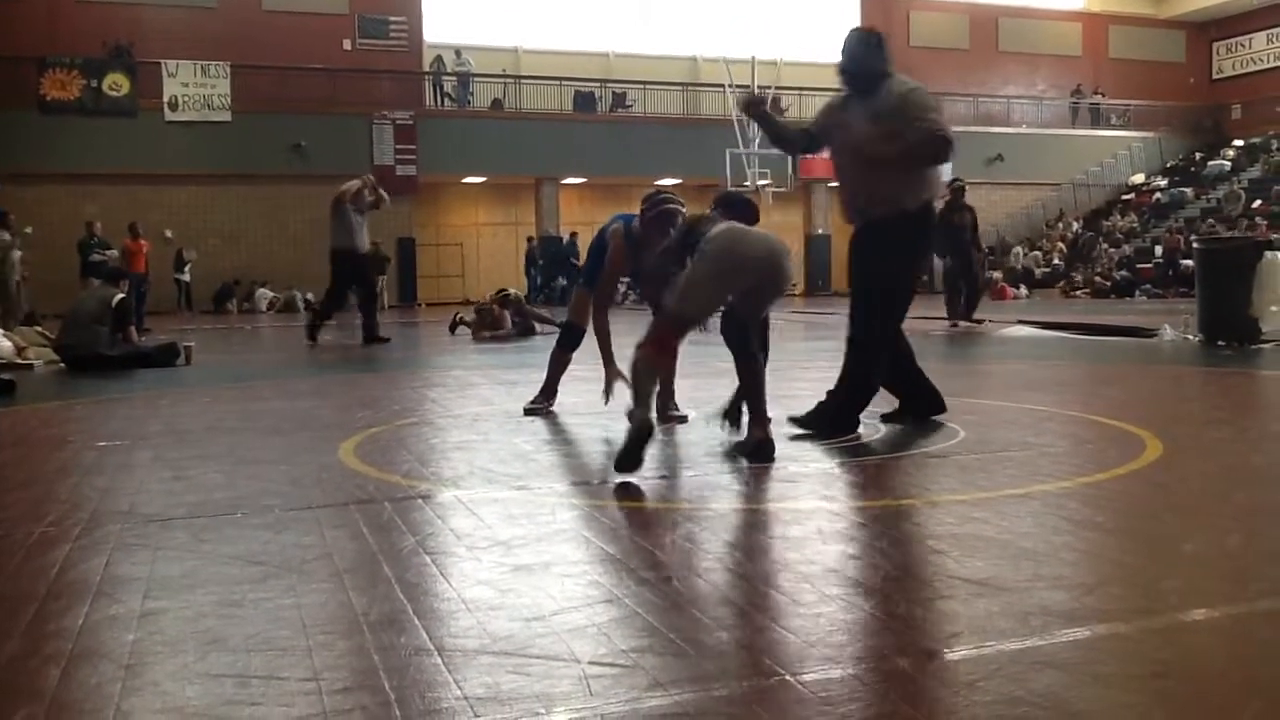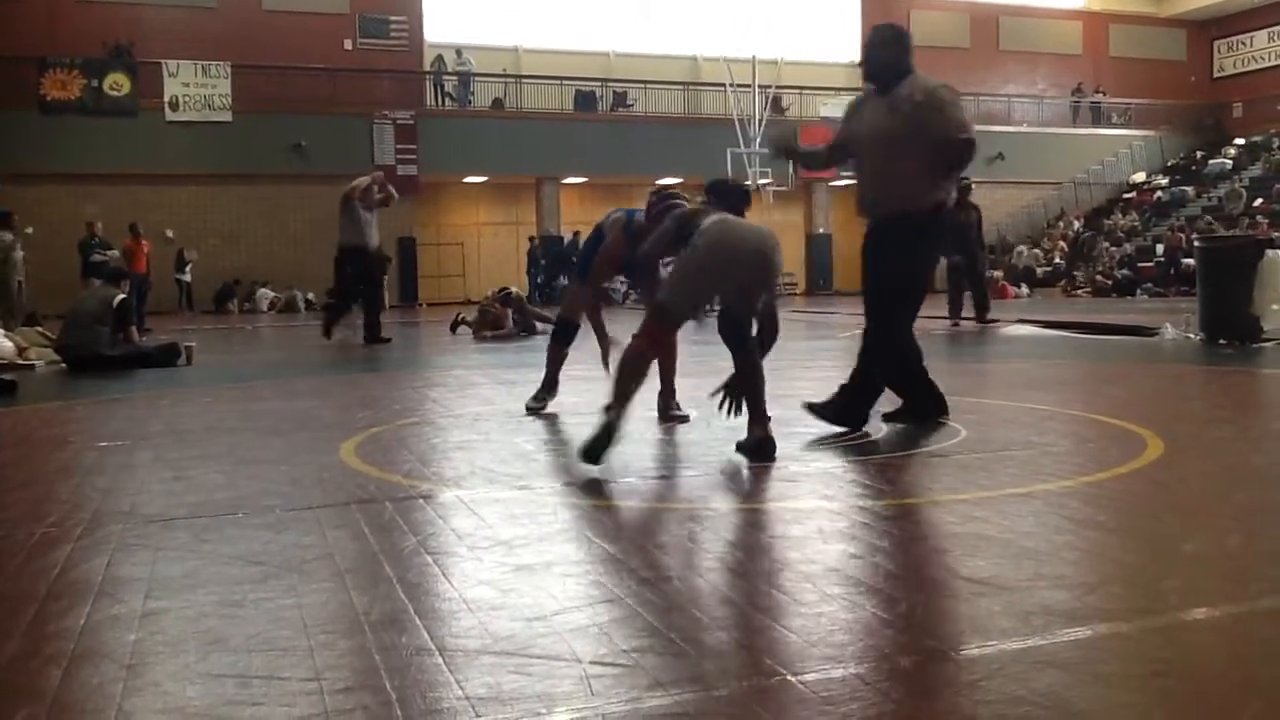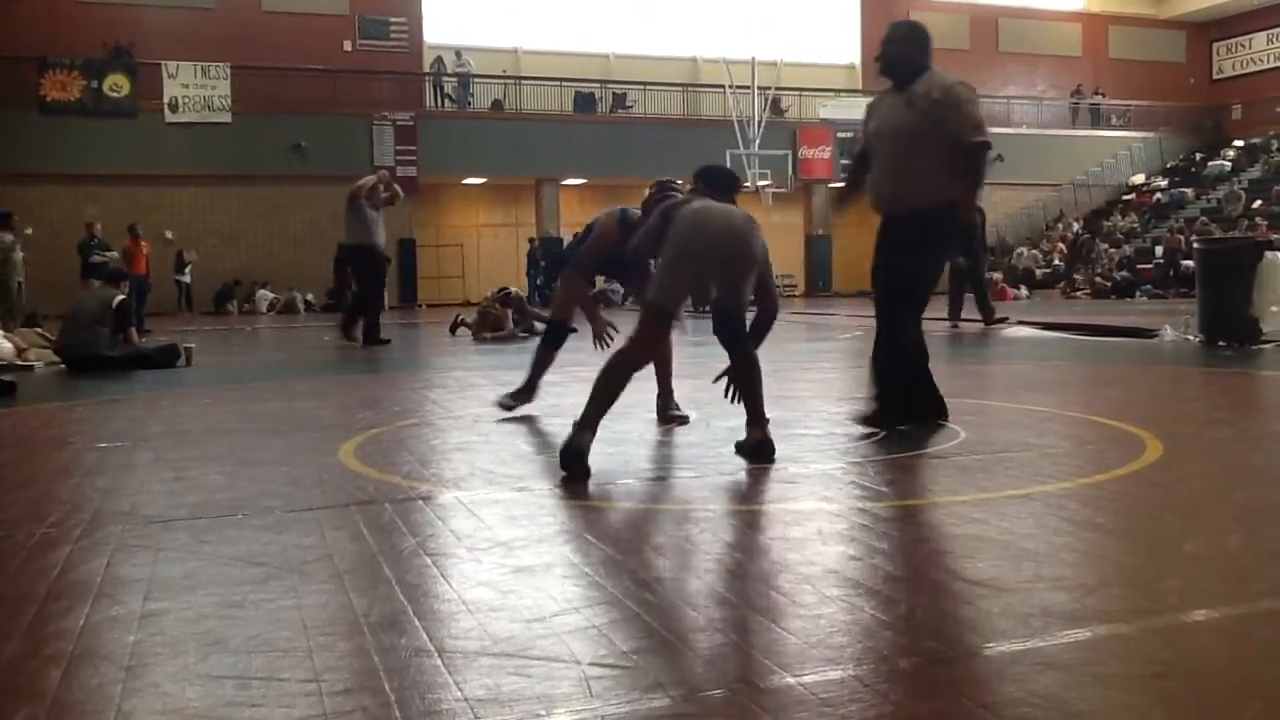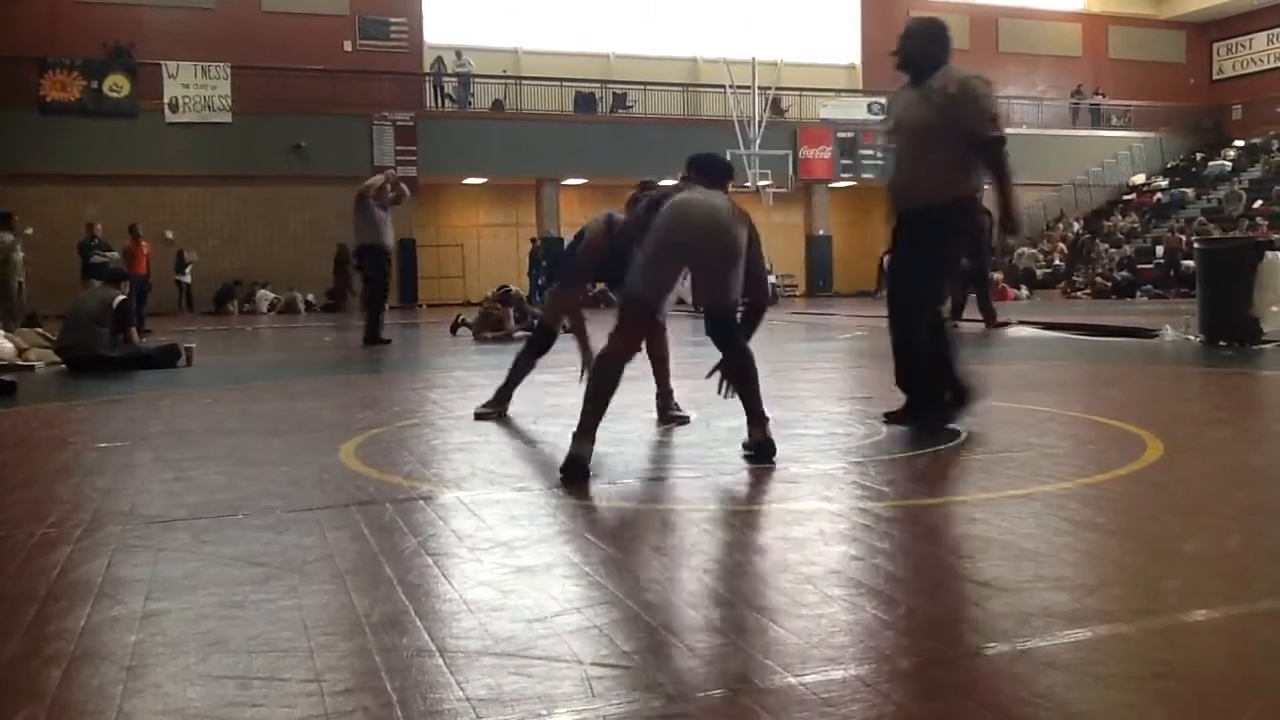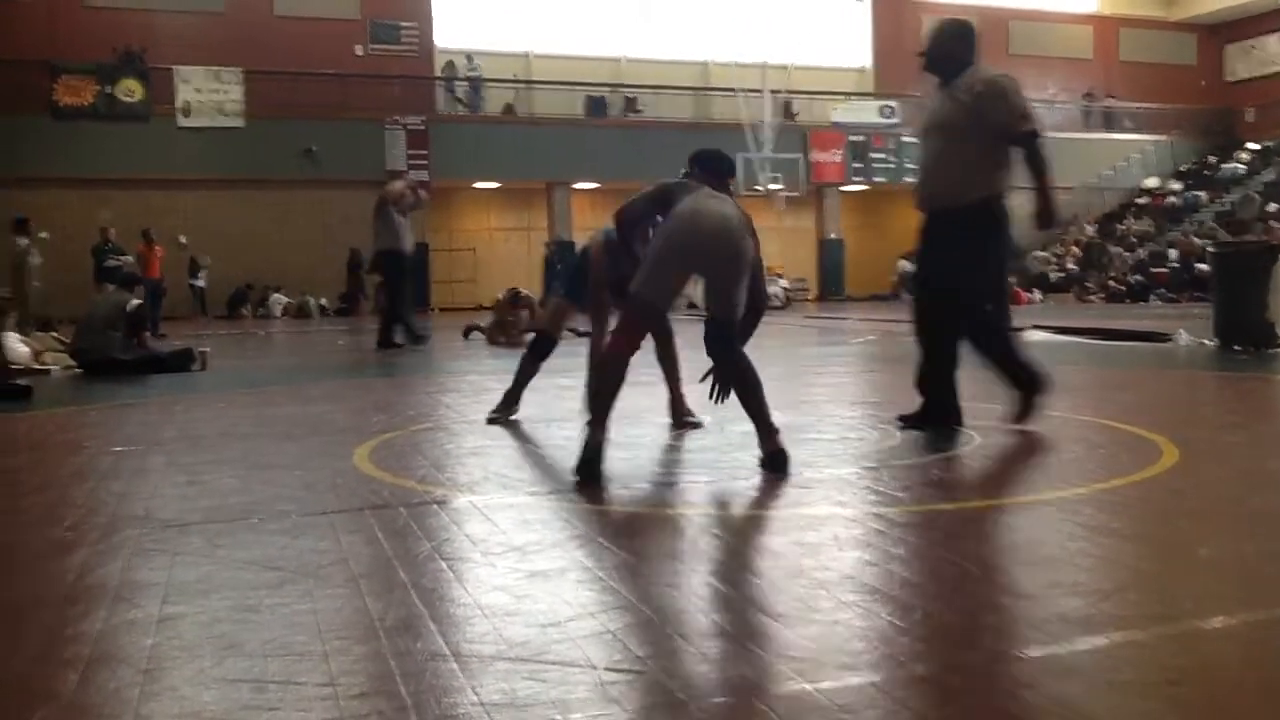
dt=0.1s
person 1, frame 1
left shoulder: (909, 98)
right shoulder: (840, 109)
left elbow: (941, 148)
right elbow: (797, 142)
left wrist: (882, 157)
right wrist: (764, 119)
left hip: (907, 224)
right hip: (870, 228)
left knee: (873, 321)
right knee: (873, 320)
left ankle: (838, 413)
right ankle: (920, 397)
person 1, frame 2
left shoulder: (931, 95)
right shoulder: (862, 107)
left elbow: (963, 150)
right elbow: (834, 155)
left wrist: (923, 184)
right wrist: (799, 154)
left hip: (919, 222)
right hip: (881, 225)
left knee: (888, 316)
right knee: (885, 316)
left ankle: (854, 404)
right ankle: (923, 400)
person 1, frame 3
left shoulder: (946, 94)
right shoulder: (882, 103)
left elbow: (975, 150)
right elbow: (866, 159)
left wrist: (965, 205)
right wrist: (846, 193)
left hip: (931, 220)
right hip: (896, 222)
left knee: (899, 314)
right knee: (895, 314)
left ankle: (899, 403)
right ankle: (921, 402)
person 1, frame 4
left shoulder: (963, 88)
right shoulder: (903, 97)
left elbow: (991, 145)
left wrist: (1006, 202)
right wrist: (894, 205)
left hip: (948, 215)
right hip: (911, 218)
left knee: (916, 307)
right knee: (906, 309)
left ankle: (939, 395)
right ankle: (927, 399)
person 1, frame 5
left shoulder: (990, 88)
right shoulder: (941, 96)
left elbow: (1028, 141)
left wrist: (1043, 196)
left hip: (975, 219)
right hip: (942, 220)
left knee: (965, 313)
right knee: (933, 313)
right ankle: (938, 407)
person 2, frame 1
left shoulder: (698, 224)
right elbow: (759, 332)
left hip: (726, 255)
right hip: (776, 257)
left knee: (657, 343)
right knee: (742, 334)
left ankle: (641, 418)
right ankle: (759, 436)
person 2, frame 2
left shoulder: (689, 216)
right shoulder: (748, 228)
left elbow: (646, 257)
right elbow: (769, 325)
left wrist: (660, 302)
right wrist: (741, 376)
left hip: (717, 244)
right hip: (766, 248)
left knee: (652, 336)
right knee: (736, 332)
left ankle: (614, 414)
right ankle: (760, 432)
person 2, frame 3
left shoulder: (680, 208)
right shoulder: (748, 224)
left elbow: (636, 253)
right elbow: (769, 306)
left wrist: (653, 298)
right wrist: (741, 356)
left hip: (694, 231)
right hip: (740, 237)
left knee: (644, 342)
right knee: (734, 335)
left ankle: (581, 436)
right ankle: (758, 433)
person 2, frame 4
left shoulder: (669, 194)
right shoulder: (737, 212)
left elbow: (626, 234)
right elbow: (760, 296)
right wrist: (736, 342)
left hip: (679, 223)
right hip: (724, 229)
left knee: (624, 338)
right knee: (726, 333)
left ankle: (582, 443)
right ankle: (759, 432)
person 2, frame 5
left shoulder: (674, 188)
right shoulder: (740, 214)
left elbow: (626, 217)
right elbow: (759, 300)
right wrist: (726, 360)
left hip: (685, 229)
right hip: (731, 237)
left knee: (626, 336)
right knee: (726, 346)
left ankle: (596, 432)
right ankle: (771, 443)
person 3, frame 1
right shoulder: (623, 240)
right elbow: (600, 308)
right wrist: (610, 366)
left hip: (648, 262)
right hip: (601, 261)
right knee: (572, 329)
left ankle: (666, 398)
right ankle: (548, 392)
person 3, frame 2
right shoulder: (621, 232)
right elbow: (590, 285)
right wrist: (602, 336)
right hip: (599, 253)
right knee: (566, 325)
left ankle: (668, 397)
right ankle: (548, 386)
person 3, frame 3
right shoulder: (614, 226)
right elbow: (576, 272)
right wrist: (595, 317)
left hip: (630, 259)
right hip: (586, 257)
right knee: (557, 328)
left ankle: (666, 400)
right ankle: (529, 386)
person 3, frame 4
right shoulder: (600, 233)
right elbow: (573, 289)
right wrist: (585, 348)
left hip: (623, 265)
right hip: (577, 265)
left knee: (654, 322)
right knee: (543, 335)
left ankle: (665, 399)
right ankle: (503, 396)
person 3, frame 5
right shoulder: (603, 249)
right elbow: (598, 315)
left hip: (626, 281)
right hip: (582, 279)
left knee: (663, 330)
right knee: (544, 340)
left ankle: (678, 404)
right ankle: (512, 397)
